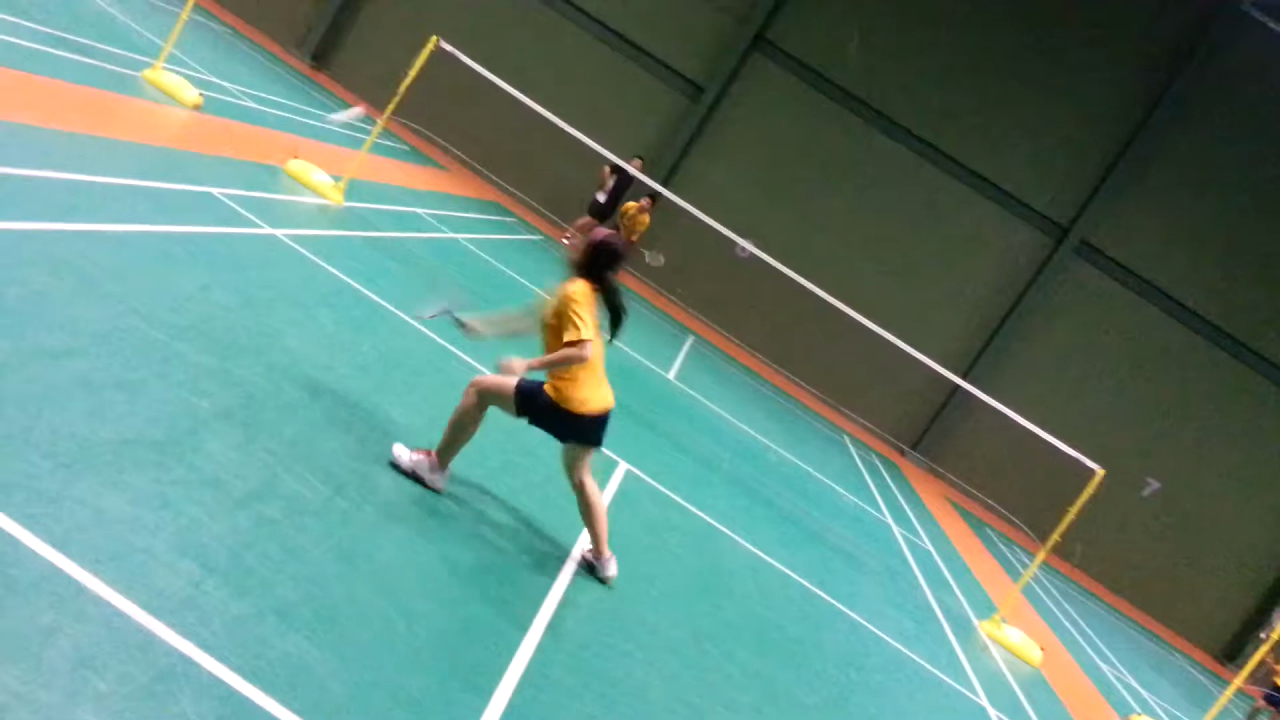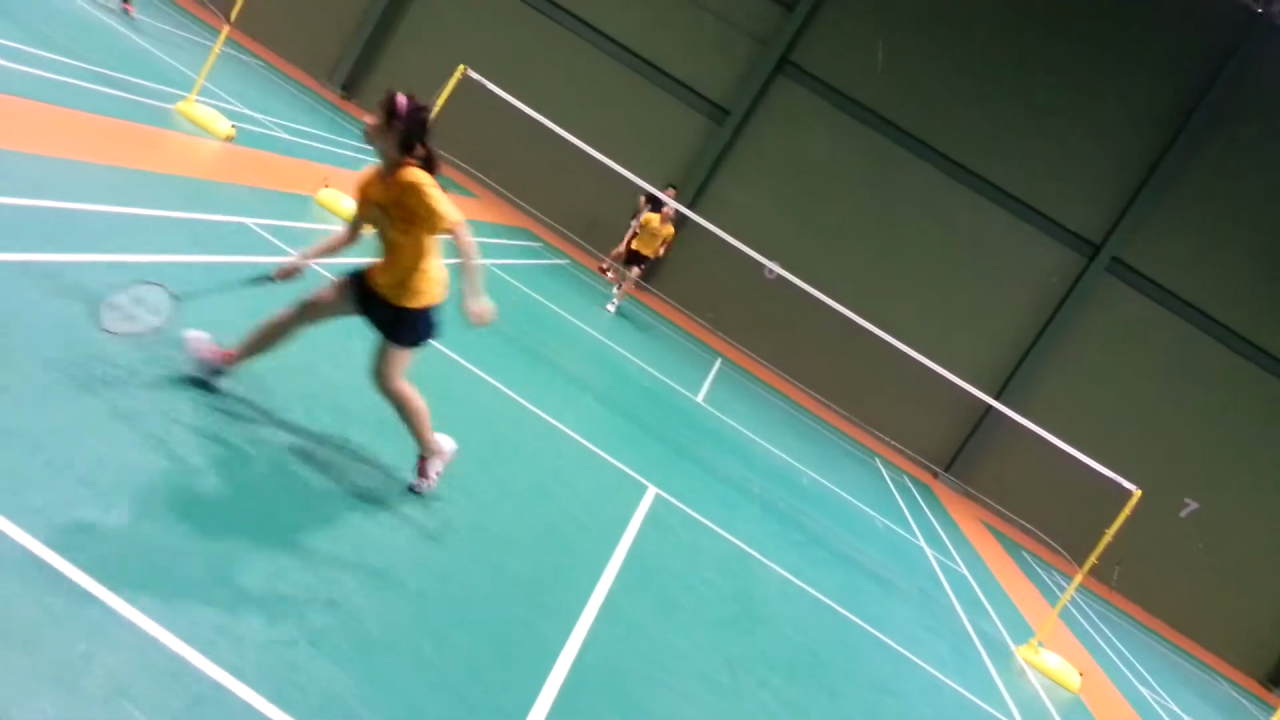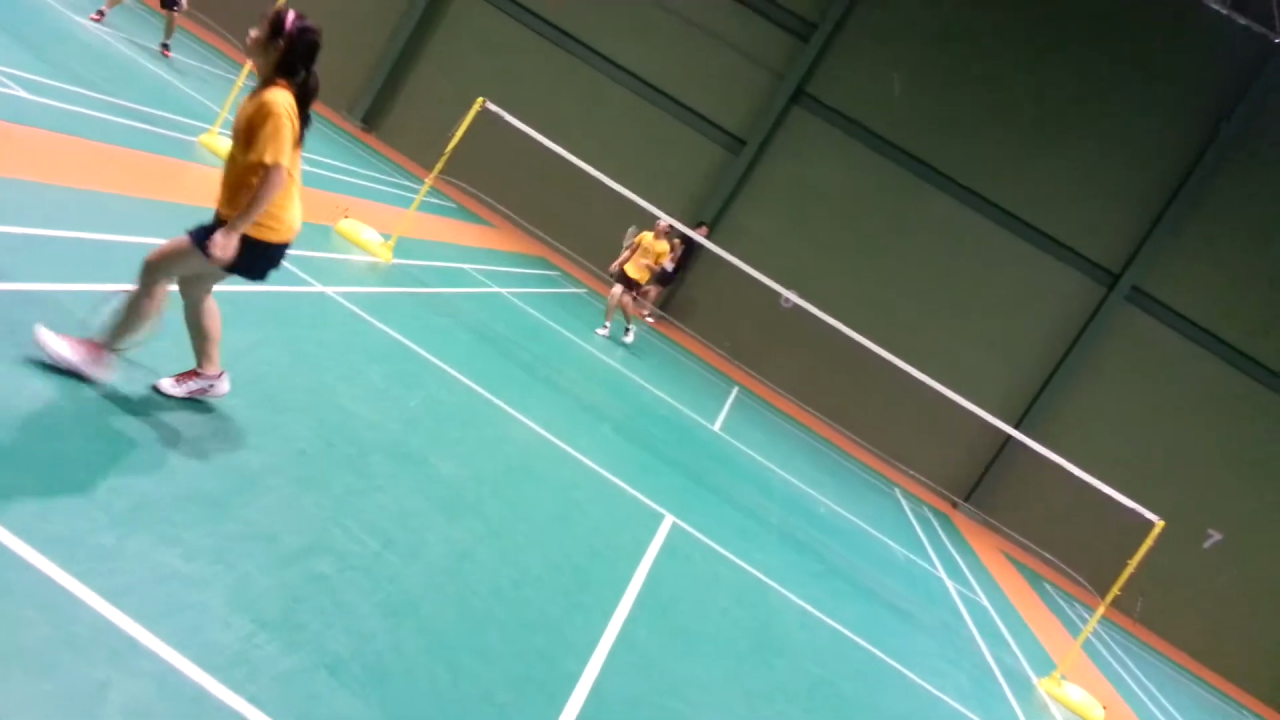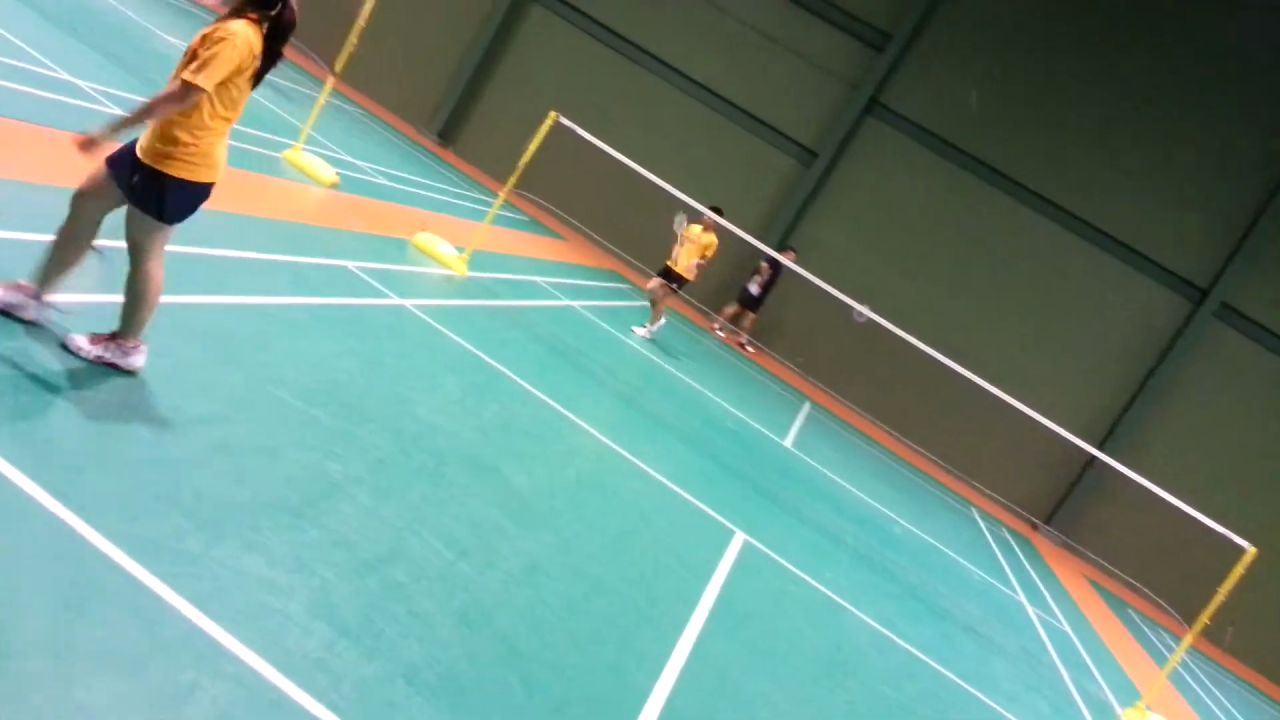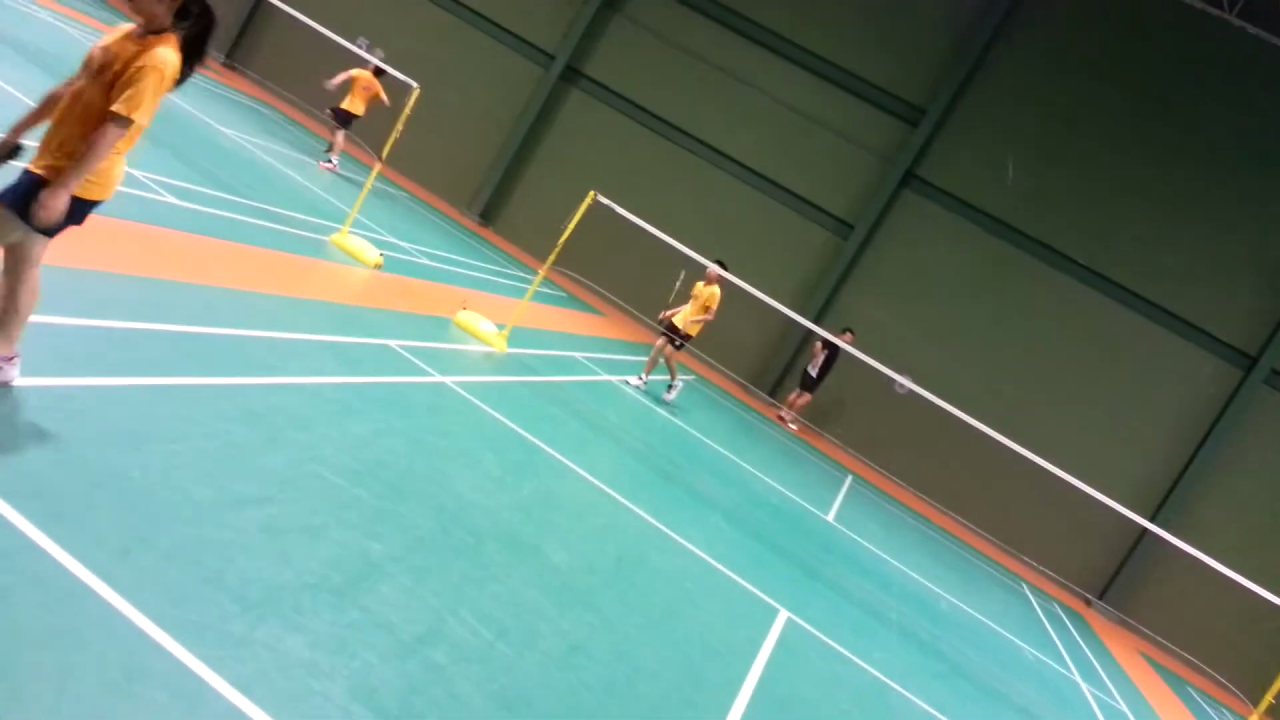
dt=0.5s
person 1, frame 1
left shoulder: (574, 292)
right shoulder: (588, 292)
left elbow: (582, 353)
right elbow: (534, 317)
left wrist: (528, 365)
right wrist: (485, 325)
left hip: (566, 400)
right hip: (598, 404)
left knee: (480, 388)
right knee: (580, 476)
left ankle: (435, 464)
right ankle: (602, 557)
person 1, frame 2
left shoulder: (416, 183)
right shoulder: (373, 181)
left elbow: (462, 236)
right elbow: (354, 231)
left wrist: (474, 295)
right wrist: (303, 259)
left hip: (414, 295)
right hip: (384, 279)
left knee: (388, 378)
right knee: (309, 309)
left ankle: (434, 449)
right ankle: (229, 359)
person 1, frame 3
left shoulder: (275, 104)
right shoulder: (266, 97)
left elbow: (274, 180)
left wrist: (233, 233)
right wrist: (230, 224)
left hip: (258, 232)
right hip: (248, 223)
left knee: (156, 268)
right knee: (193, 287)
left ankle: (99, 353)
right ankle: (209, 373)
person 1, frame 4
left shoulder: (237, 35)
left elbow: (183, 94)
left wrist: (111, 130)
left hip: (181, 165)
right hip: (158, 150)
left knee: (145, 249)
right knee: (85, 204)
left ankle: (129, 345)
right ankle: (34, 295)
person 1, frame 5
left shoulder: (158, 59)
right shoulder: (125, 35)
left elbow: (114, 130)
right elbow: (71, 89)
left wrist: (62, 189)
left hip: (75, 180)
right hip: (57, 165)
